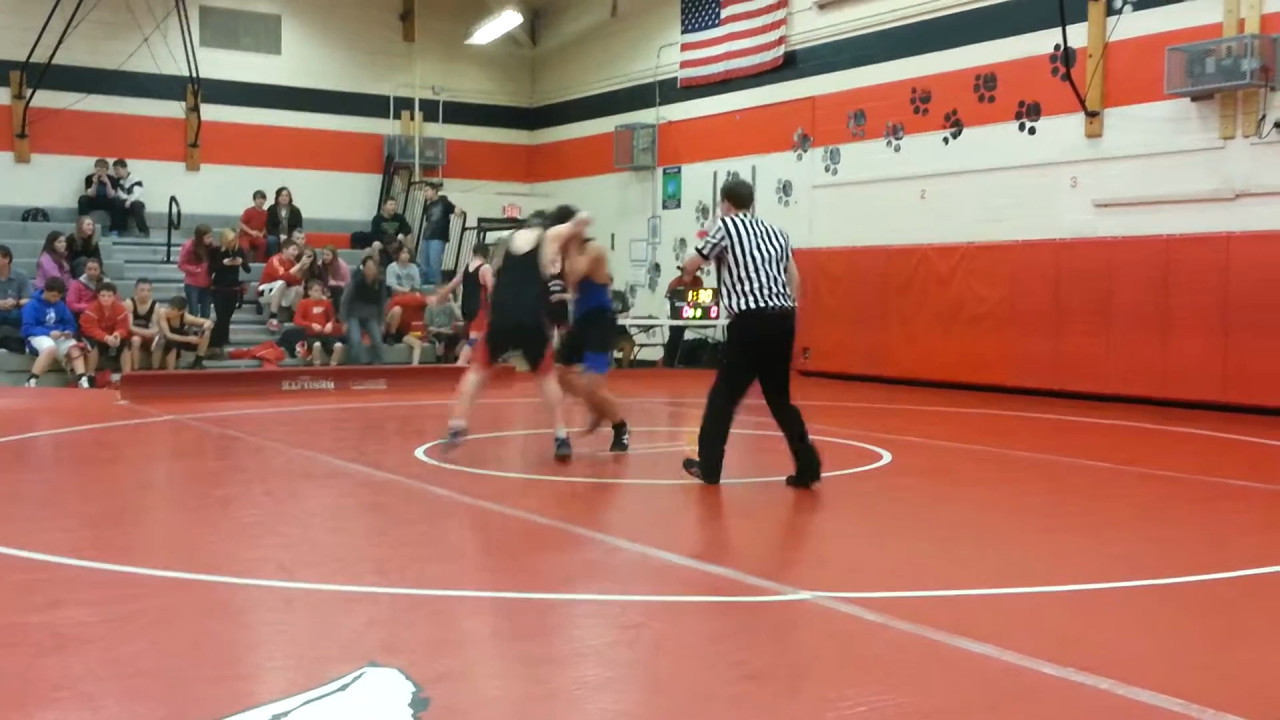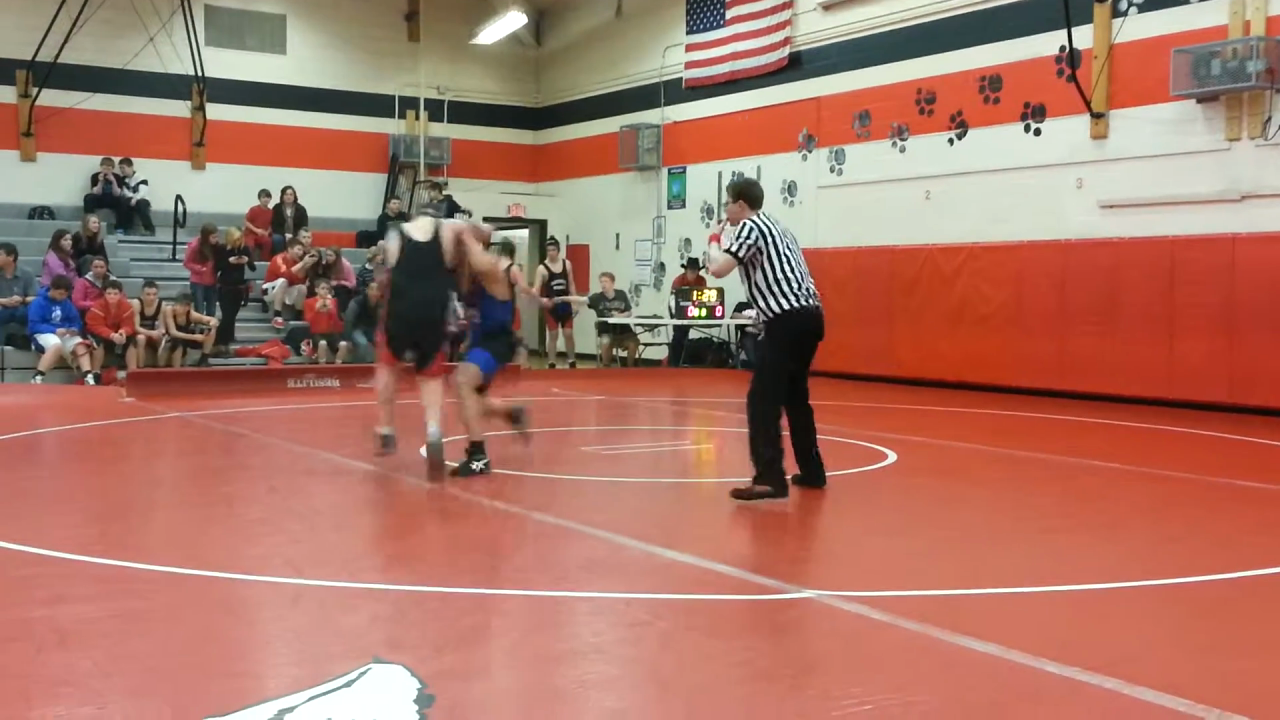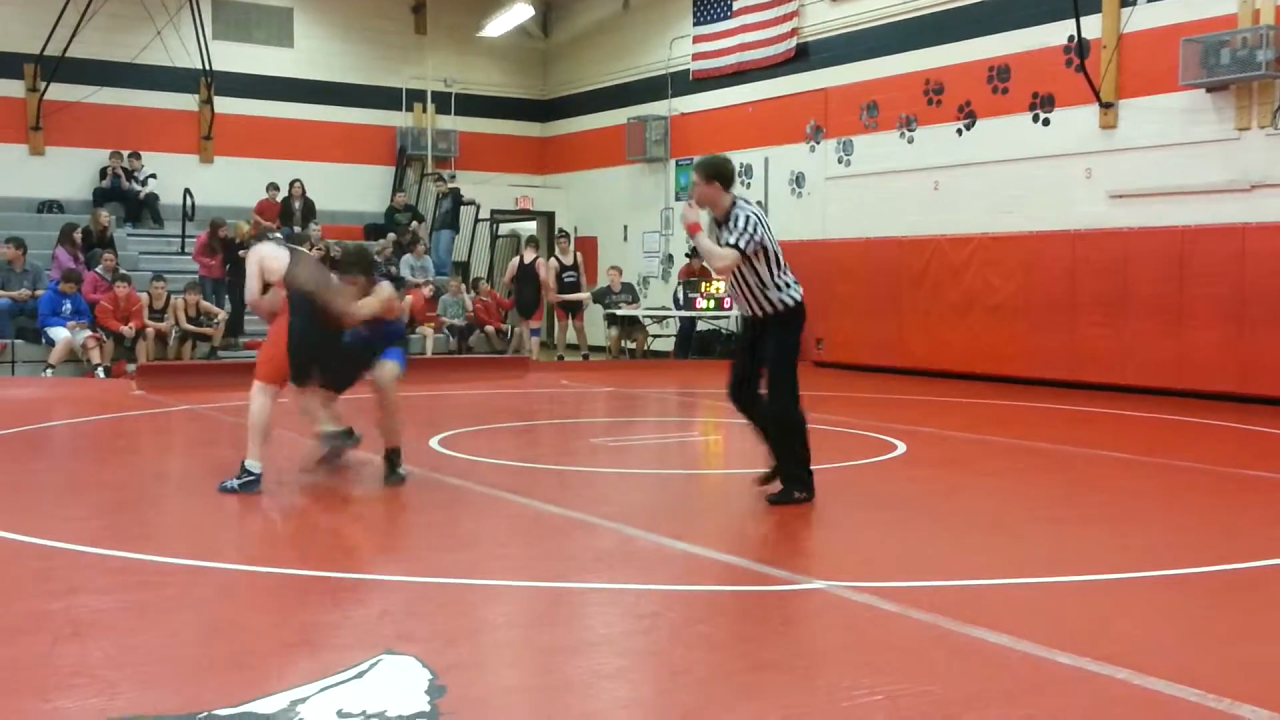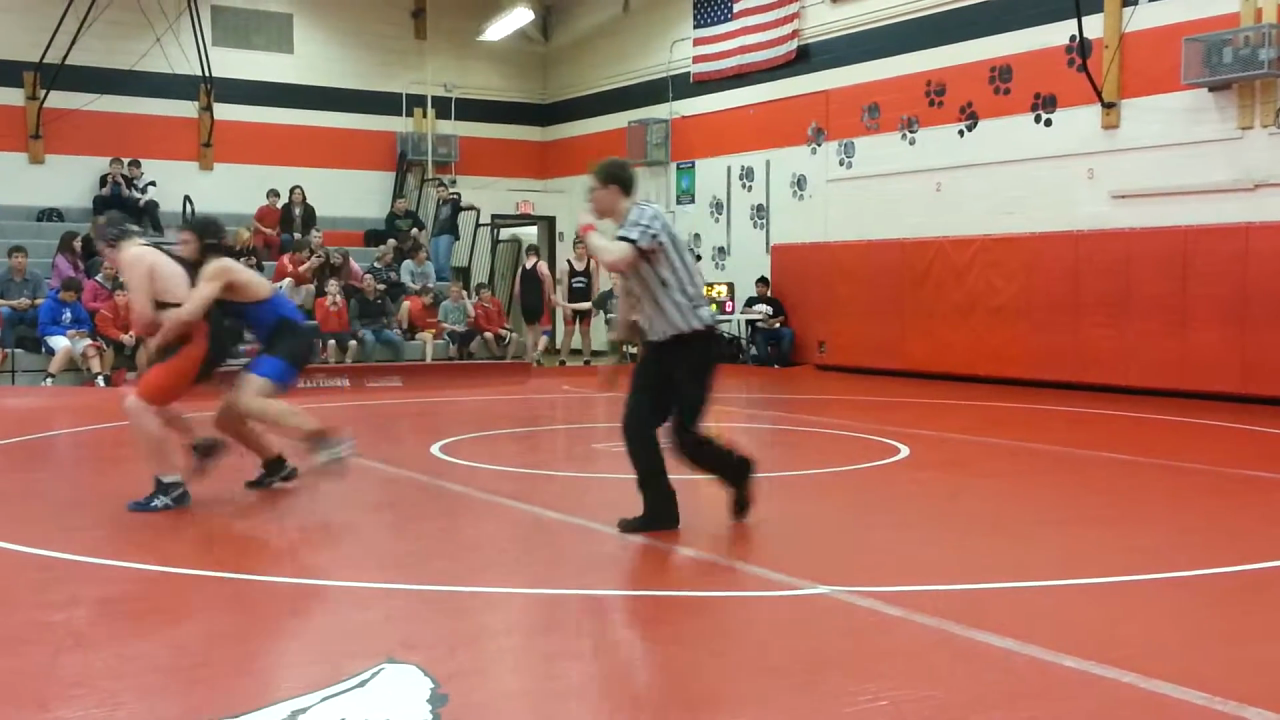
dt=0.4s
person 1, frame 1
left shoulder: (725, 225)
right shoulder: (775, 231)
left elbow: (690, 266)
right elbow: (795, 281)
left wrist: (706, 241)
left hip: (751, 318)
right hip: (783, 317)
left knee: (724, 394)
right knee: (779, 395)
left ankle: (708, 465)
right ankle: (807, 466)
person 1, frame 2
left shoulder: (751, 228)
right shoulder: (775, 228)
left elbow: (718, 268)
left wrist: (715, 239)
left hip: (789, 322)
right hip: (808, 317)
left knee: (761, 397)
right knee: (793, 397)
left ankle: (770, 478)
right ankle: (811, 470)
person 1, frame 3
left shoulder: (745, 217)
right shoulder: (720, 217)
left elbow: (722, 265)
left wrist: (694, 229)
left hip: (782, 316)
right hip: (755, 316)
left knee: (781, 397)
right knee: (741, 391)
left ankle: (798, 482)
right ankle: (789, 458)
person 1, frame 4
left shoulder: (647, 216)
right shoulder: (624, 231)
left elbow: (614, 261)
right elbow: (631, 292)
left wrist: (588, 230)
left hip: (693, 340)
right hip: (659, 343)
left knee: (685, 437)
right knee: (636, 426)
left ankle: (737, 470)
right ankle: (660, 512)
person 2, frame 1
left shoulder: (514, 237)
right shoulder: (554, 235)
right elbow: (583, 219)
left hip: (502, 315)
right hip: (531, 317)
left knee: (478, 370)
right knee: (546, 376)
left ankle: (458, 427)
right ankle: (561, 439)
person 2, frame 2
left shoulder: (394, 234)
right shoulder: (447, 226)
left elbow: (389, 280)
left hip: (401, 312)
right hip: (434, 311)
left knee: (386, 367)
right knee: (430, 380)
left ankle: (385, 433)
right ankle: (433, 438)
person 2, frame 3
left shoulder: (258, 252)
right shoulder: (306, 256)
left elbow: (252, 300)
left wrist: (267, 310)
left hip: (297, 315)
right hip: (329, 322)
left knee: (263, 390)
right knee: (303, 384)
left ankle: (251, 471)
right ankle: (332, 432)
person 2, frame 4
left shoulder: (132, 255)
right shoulder: (156, 253)
left elbow: (143, 317)
left wrist: (161, 320)
left hip: (197, 340)
right hip: (194, 336)
left knee: (137, 406)
right knee: (144, 401)
left ankle: (172, 486)
right ankle: (201, 444)
person 3, frame 1
left shoulder: (593, 249)
right shoulder: (571, 250)
left elbow: (572, 277)
left wrist: (572, 244)
left hip: (599, 321)
right hip: (580, 319)
left knee: (590, 388)
right knee: (559, 374)
left ankle: (620, 429)
right ankle: (600, 410)
person 3, frame 2
left shoulder: (491, 267)
right shoulder: (464, 269)
left elbow: (481, 265)
left wrist: (466, 236)
left hip: (499, 339)
right hip: (481, 338)
left knee: (461, 382)
right knee: (472, 397)
left ankle: (478, 455)
right ankle: (514, 414)
person 3, frame 3
left shoulder: (384, 292)
left elbow: (360, 312)
left hip: (389, 345)
right hip: (355, 344)
left knee: (383, 380)
right knee: (314, 396)
left ankle: (394, 459)
right ankle: (344, 435)
person 3, frame 4
left shoulder: (217, 269)
right shoulder: (213, 277)
left elbow: (189, 314)
left wrist: (157, 341)
left hip: (292, 337)
right hip: (277, 340)
left knee: (244, 401)
right knee: (226, 419)
left ankle: (323, 437)
right ankle: (277, 466)
